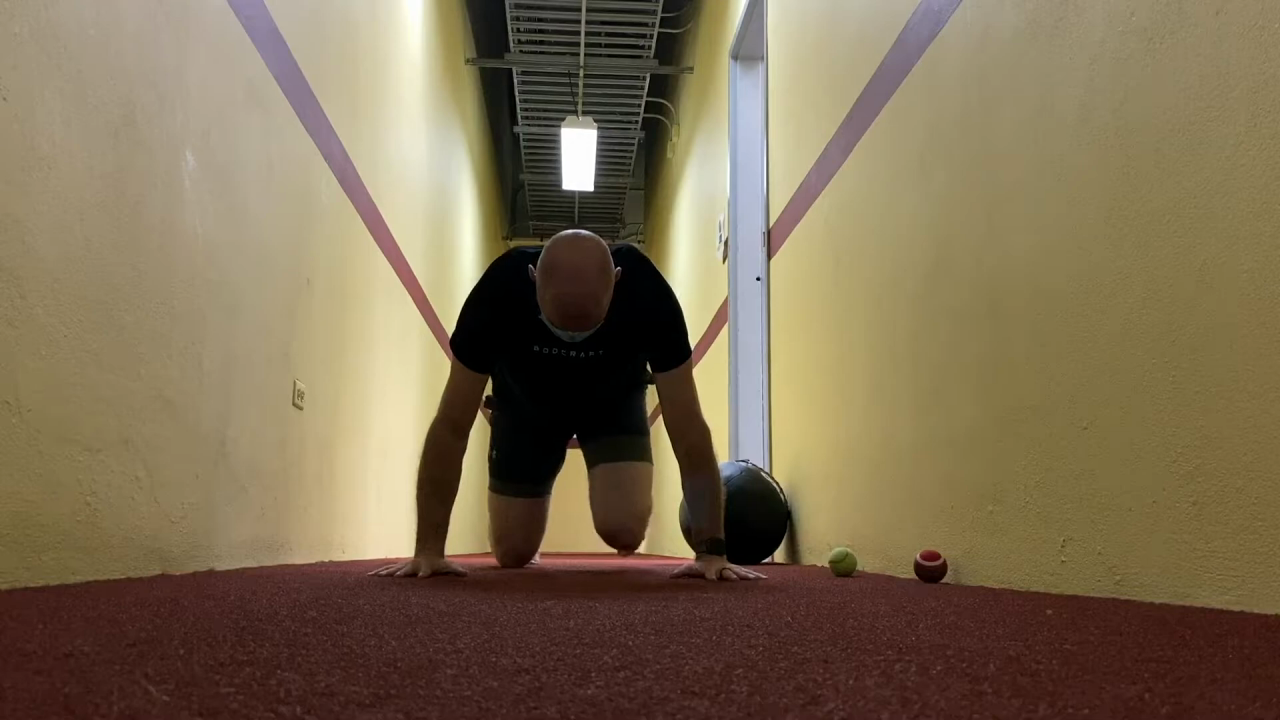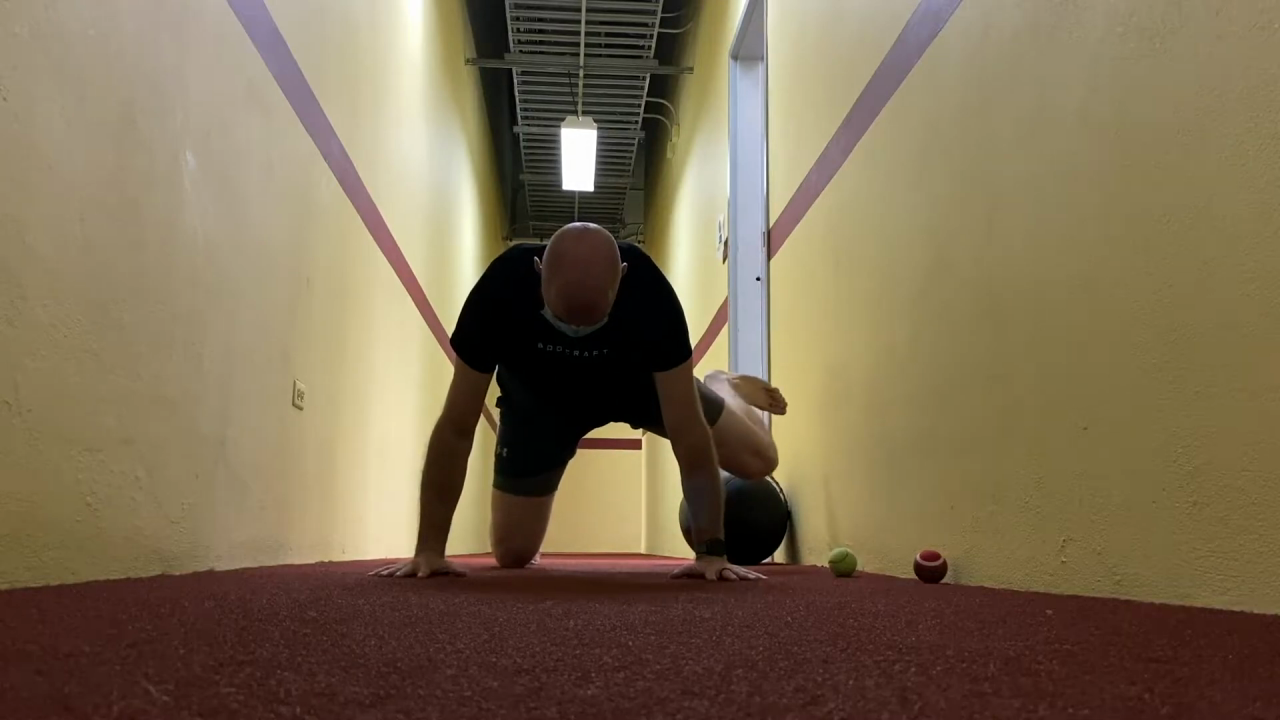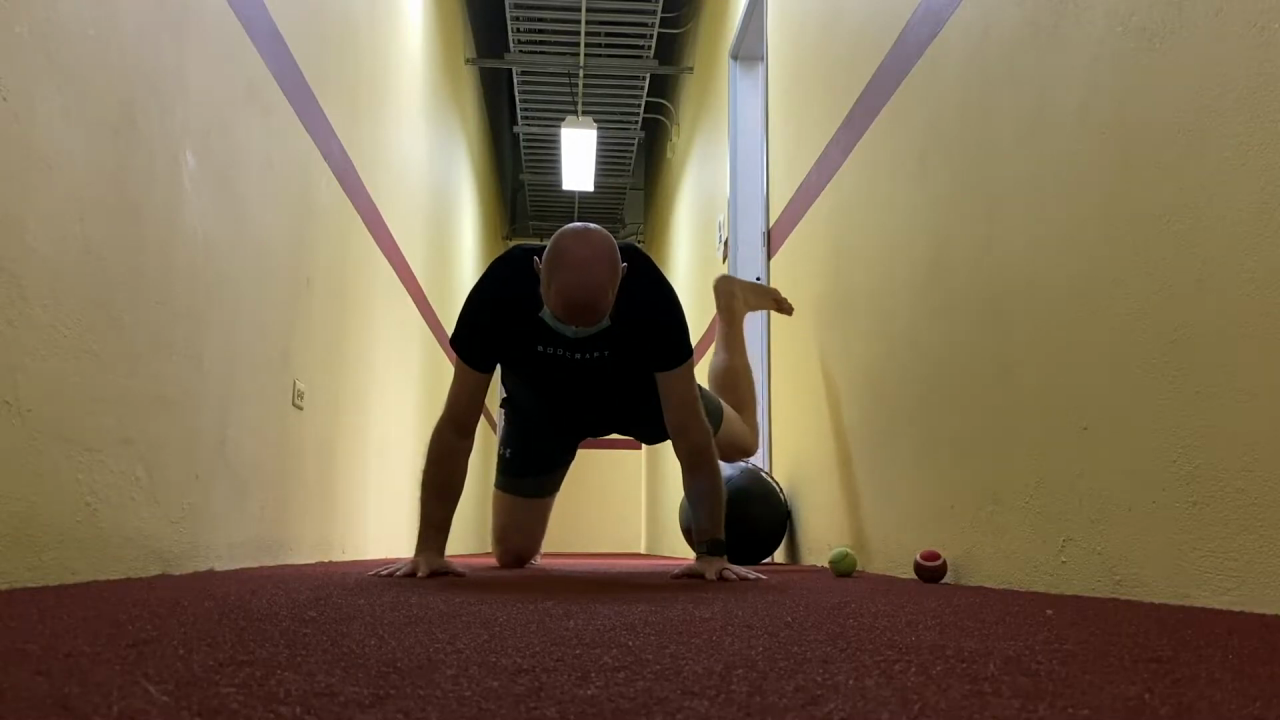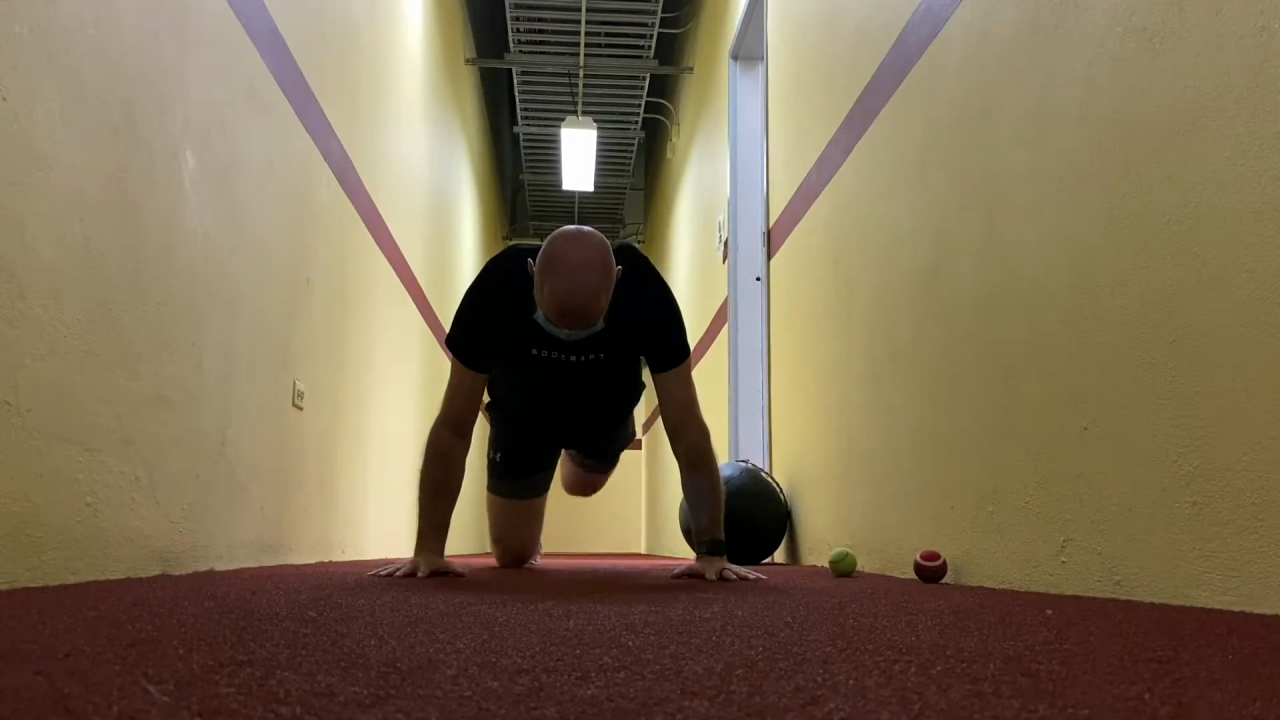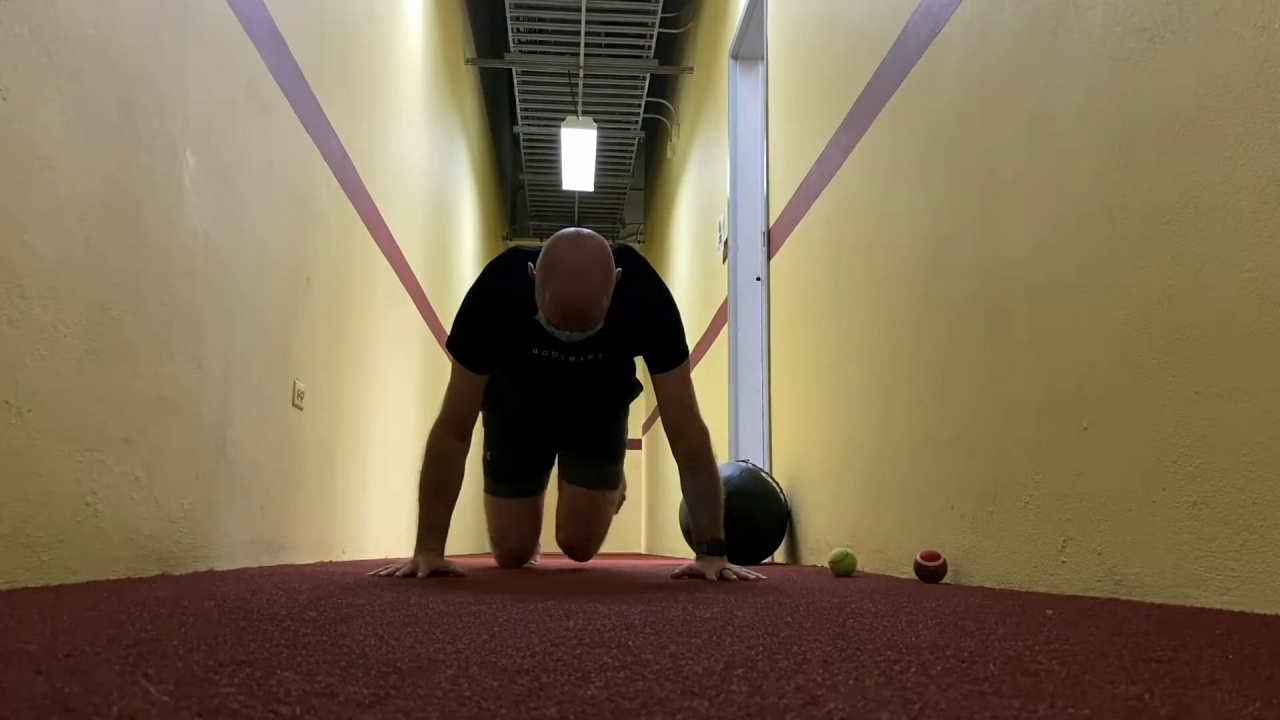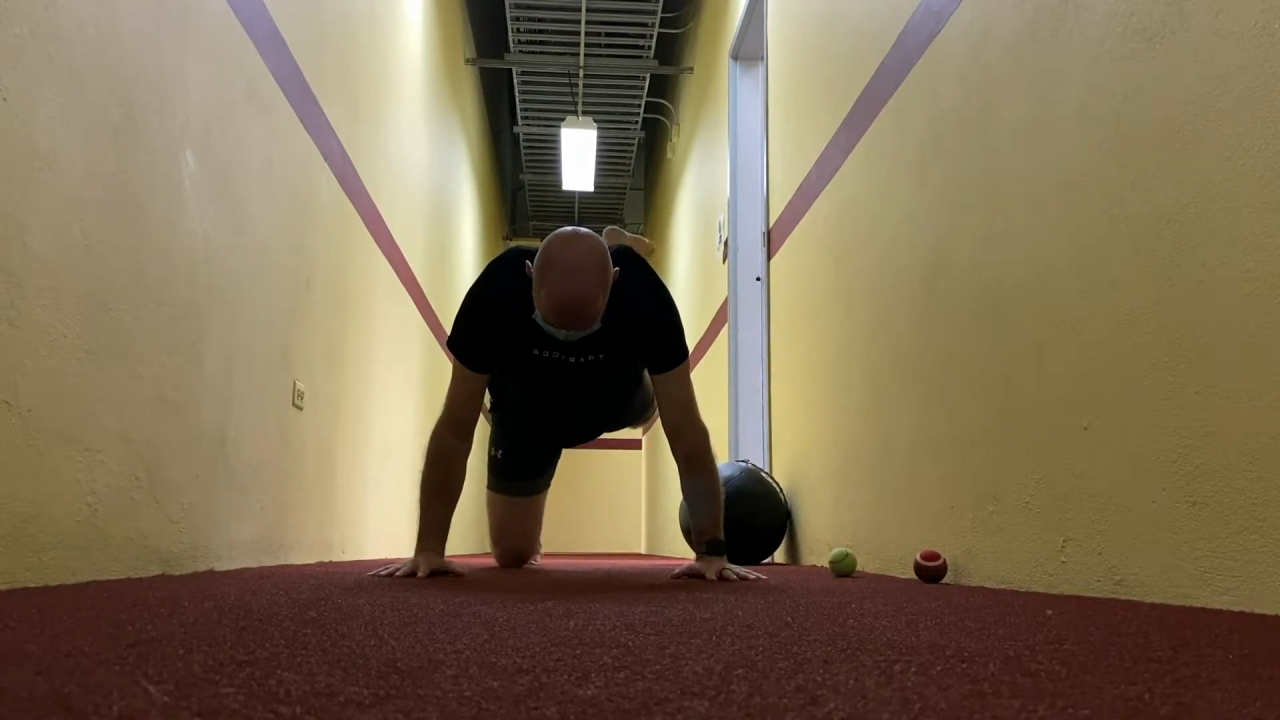
dt=0.7s
person 1, frame 1
left shoulder: (646, 290)
right shoulder: (500, 288)
left elbow: (686, 427)
right elbow: (452, 426)
left wrist: (710, 550)
right wrist: (428, 549)
left hip: (614, 394)
right hip: (527, 400)
left knee: (622, 532)
right knee: (512, 553)
person 1, frame 2
left shoulder: (648, 290)
right shoulder: (502, 287)
left elbow: (687, 429)
right elbow: (457, 427)
left wrist: (711, 550)
right wrist: (429, 549)
left hip: (633, 381)
right hip: (538, 399)
left knee: (759, 460)
right knee: (512, 553)
left ankle: (724, 388)
person 1, frame 3
left shoulder: (648, 291)
right shoulder: (501, 288)
left elbow: (689, 430)
right elbow: (457, 428)
left wrist: (712, 551)
right wrist: (430, 549)
left hip: (633, 389)
right hip: (540, 404)
left knee: (739, 439)
right knee: (513, 554)
left ankle: (731, 301)
person 1, frame 4
left shoulder: (644, 290)
right shoulder: (497, 287)
left elbow: (686, 428)
right elbow: (454, 427)
left wrist: (711, 550)
right wrist: (428, 549)
left hip: (608, 403)
right hip: (524, 409)
left knee: (582, 484)
right knee: (513, 556)
person 1, frame 5
left shoulder: (645, 293)
right shoulder: (497, 289)
left elbow: (685, 428)
right elbow: (454, 428)
left wrist: (711, 550)
right wrist: (429, 549)
left hip: (600, 408)
right hip: (519, 407)
left knee: (579, 548)
right knee: (512, 554)
right ankle: (528, 510)
person 1, frame 6
left shoulder: (642, 292)
right shoulder: (496, 290)
left elbow: (685, 428)
right elbow: (455, 428)
left wrist: (711, 550)
right wrist: (429, 549)
left hip: (612, 401)
right hip: (525, 412)
right knee: (512, 555)
